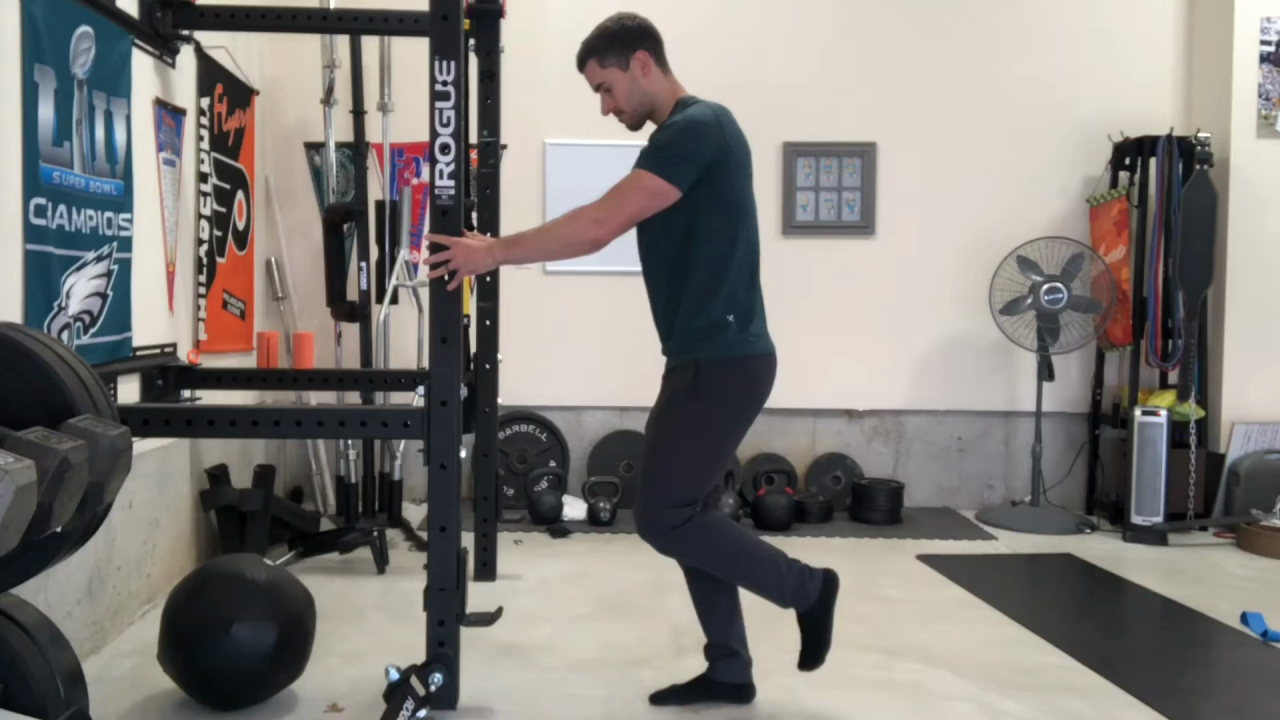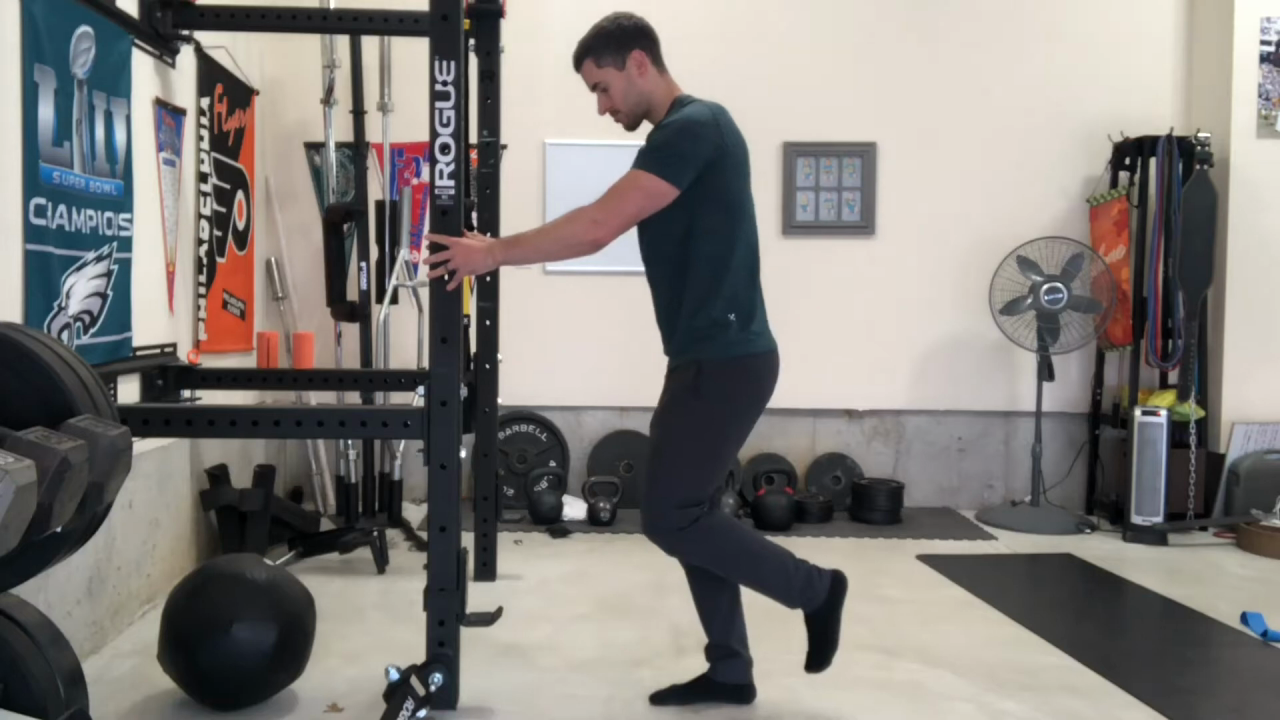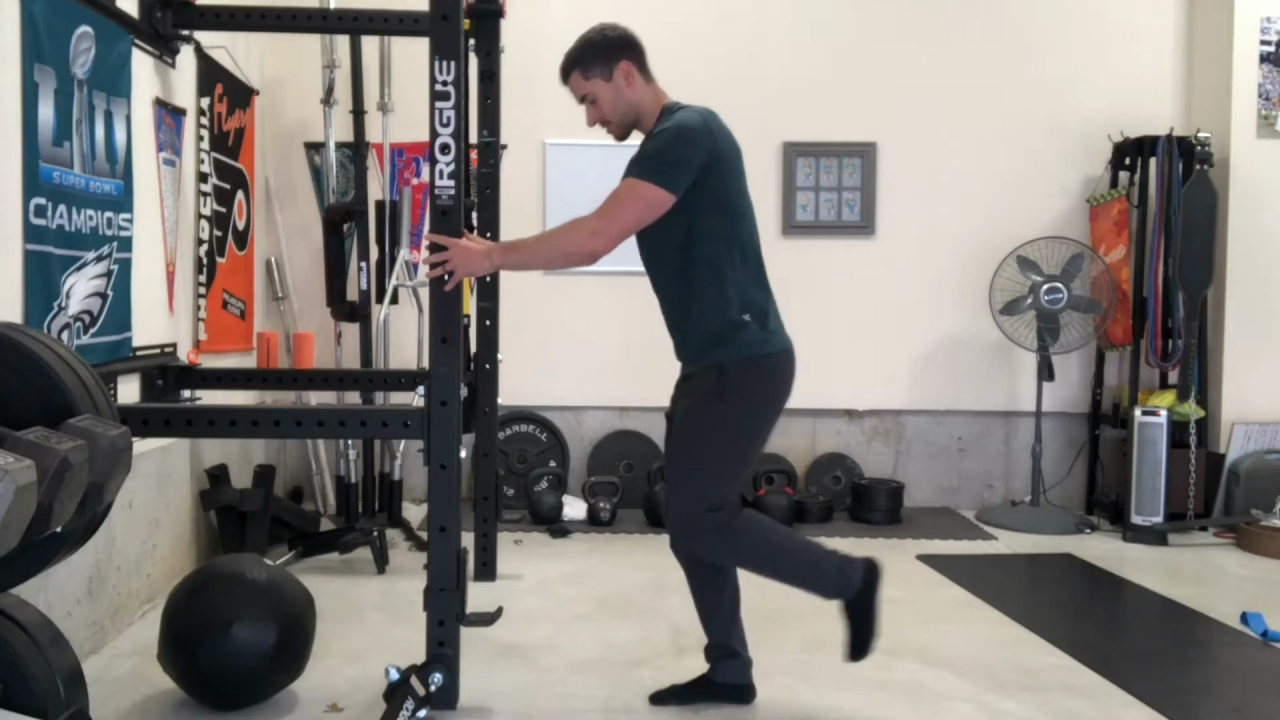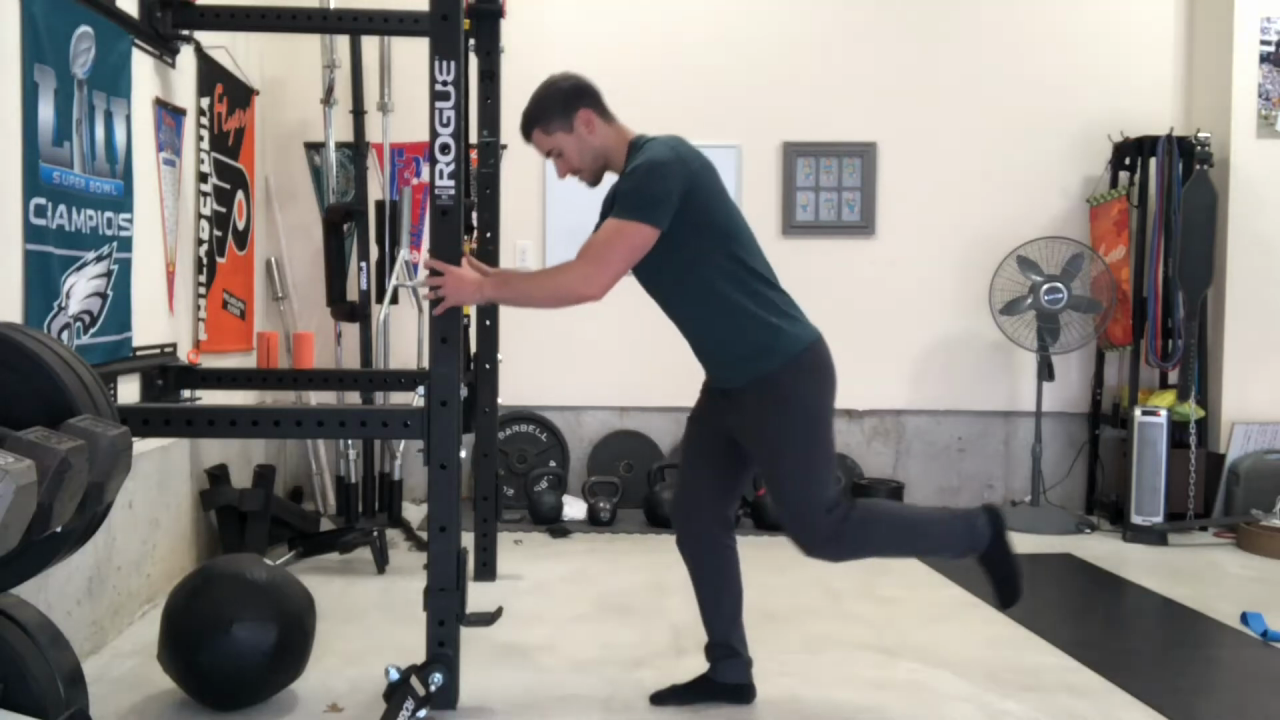
dt=0.4s
person 1, frame 1
left shoulder: (698, 129)
right shoulder: (680, 136)
left elbow: (599, 226)
right elbow: (606, 226)
left wrist: (492, 254)
right wrist: (499, 251)
left hip: (722, 362)
right hip: (704, 359)
left knee: (665, 517)
right knee: (685, 515)
left ankle: (806, 587)
right ankle: (728, 670)
person 1, frame 2
left shoulder: (695, 128)
right shoulder: (677, 135)
left elbow: (597, 227)
right elbow: (603, 228)
left wrist: (492, 255)
right wrist: (499, 252)
left hip: (724, 361)
right hip: (706, 358)
left knee: (671, 519)
right knee: (688, 517)
left ankle: (814, 589)
right ankle: (729, 671)
person 1, frame 3
left shoulder: (686, 134)
right shoulder: (669, 142)
left elbow: (595, 238)
right elbow: (599, 238)
left wrist: (493, 258)
right wrist: (500, 255)
left hip: (742, 363)
right hip: (714, 362)
left knee: (699, 521)
right knee: (694, 522)
left ankle: (848, 578)
right ankle: (729, 670)
person 1, frame 4
left shoulder: (659, 167)
right shoulder: (633, 185)
left elbow: (589, 282)
right elbow: (584, 277)
left wrist: (484, 291)
right wrist: (491, 280)
left hip: (783, 372)
right hip: (734, 379)
left knee: (818, 529)
right knee: (696, 520)
left ankle: (974, 533)
right ankle: (728, 670)
